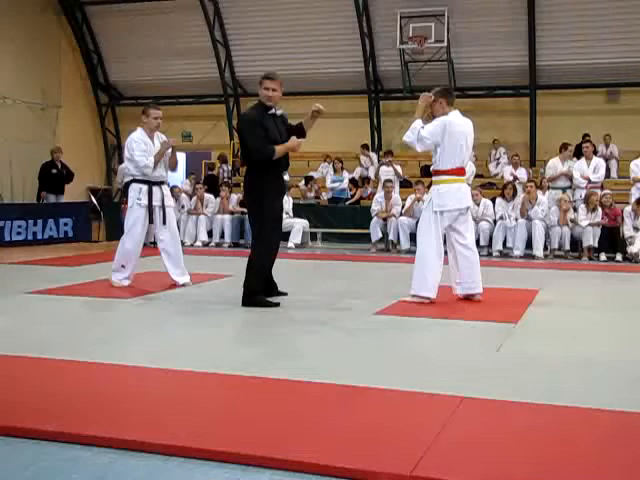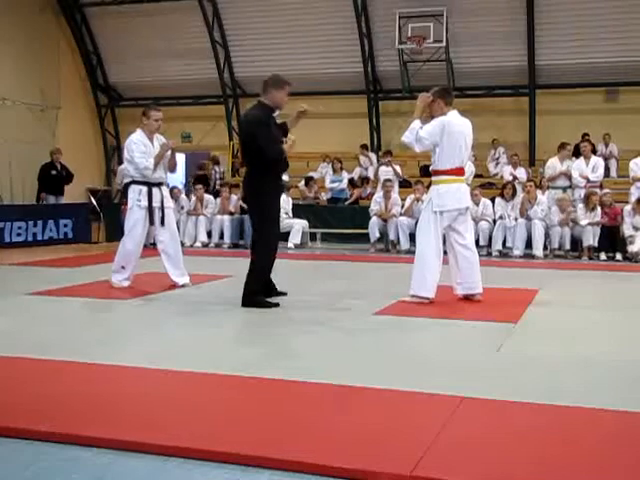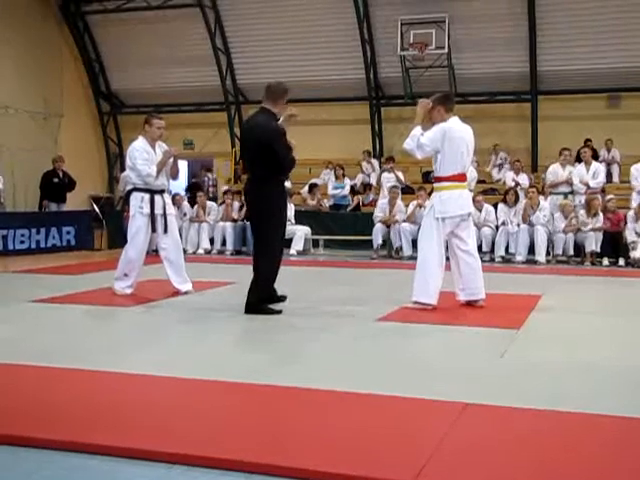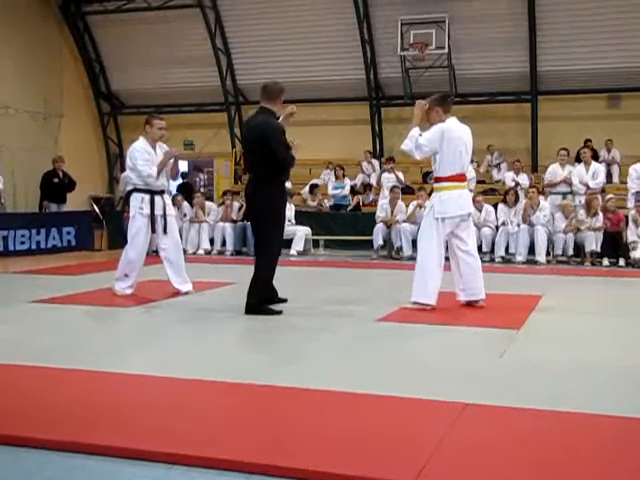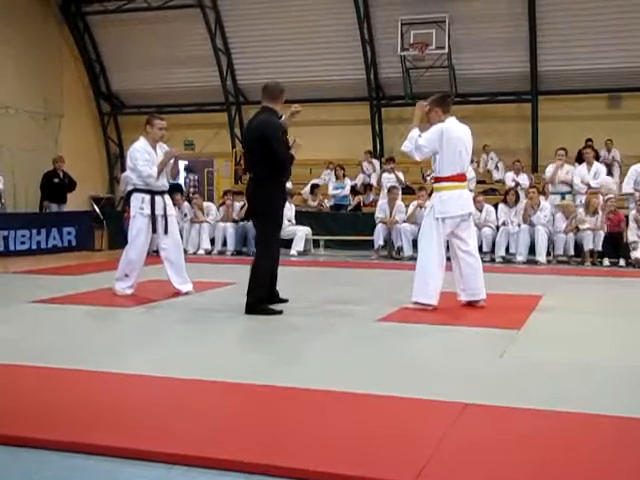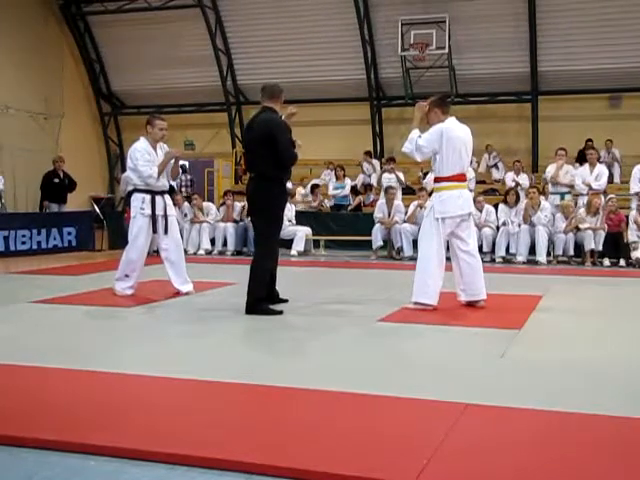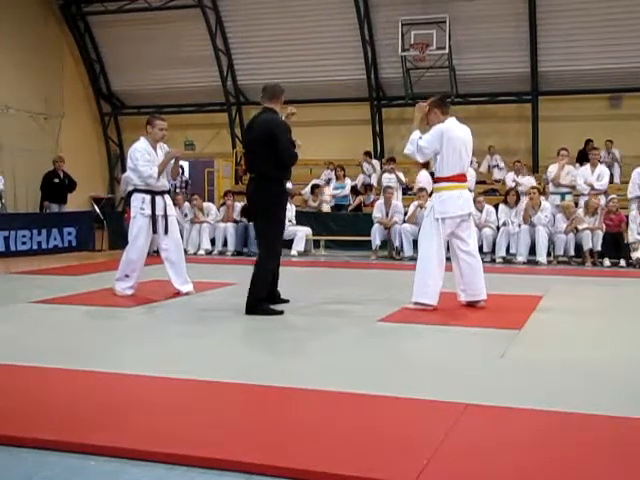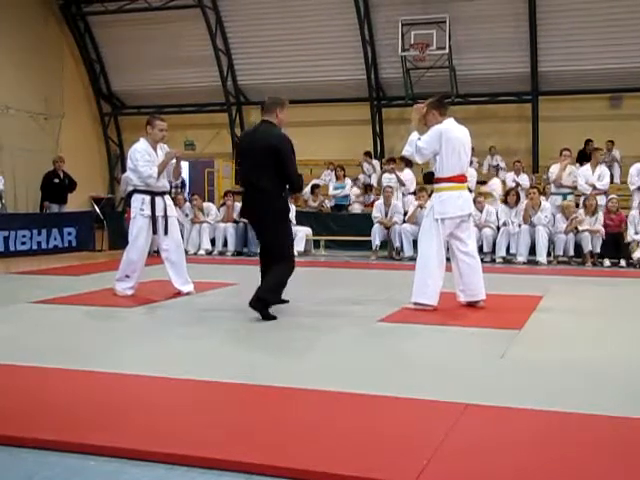
dt=0.3s
person 1, frame 1
left shoulder: (277, 116)
right shoulder: (250, 117)
left elbow: (296, 133)
right elbow: (260, 154)
left wrist: (312, 117)
right wrist: (288, 146)
left hip: (273, 182)
right hip: (260, 184)
left knee: (272, 237)
right knee: (264, 239)
left ankle: (266, 285)
right ankle: (252, 293)
person 1, frame 2
left shoulder: (265, 115)
right shoulder: (255, 118)
left elbow: (278, 133)
right elbow: (272, 154)
left wrist: (296, 117)
right wrist: (288, 147)
left hip: (264, 183)
right hip: (262, 185)
left knee: (265, 237)
right knee: (267, 239)
left ankle: (264, 286)
right ankle: (251, 294)
person 1, frame 3
left shoulder: (250, 122)
right shoulder: (272, 128)
right elbow: (287, 164)
left wrist: (282, 120)
right wrist: (290, 151)
left hip: (255, 188)
right hip: (269, 191)
left knee: (263, 244)
right knee: (271, 247)
left ankle: (266, 292)
right ankle: (255, 301)
person 1, frame 4
left shoulder: (252, 122)
right shoulder: (271, 126)
right elbow: (285, 162)
left wrist: (283, 119)
right wrist: (291, 151)
left hip: (256, 188)
right hip: (269, 191)
left knee: (265, 244)
right knee: (270, 247)
left ankle: (267, 293)
right ankle: (255, 302)
person 1, frame 5
left shoulder: (255, 121)
right shoulder: (273, 124)
right elbow: (283, 160)
right wrist: (292, 152)
left hip: (259, 187)
right hip: (269, 190)
left knee: (269, 242)
right knee: (267, 245)
left ankle: (268, 292)
right ankle: (255, 302)
person 1, frame 6
left shoulder: (253, 122)
right shoulder: (276, 124)
right elbow: (288, 158)
right wrist: (294, 151)
left hip: (257, 186)
right hip: (270, 189)
left knee: (268, 242)
right knee: (266, 244)
left ankle: (268, 292)
right ankle: (255, 302)
person 1, frame 7
left shoulder: (252, 124)
right shoulder: (278, 124)
right elbow: (288, 159)
right wrist: (292, 152)
left hip: (256, 188)
right hip: (272, 191)
left knee: (268, 242)
right knee: (270, 246)
left ankle: (269, 293)
right ankle: (257, 301)
person 1, frame 8
left shoulder: (245, 138)
right shoulder: (280, 139)
left elbow: (242, 163)
right elbow: (293, 179)
right wrist: (294, 190)
left hip: (250, 201)
right hip: (272, 203)
left knee: (269, 249)
right knee: (284, 258)
left ankle: (271, 294)
right ankle: (262, 297)
person 2, frame 1
left shoulder: (444, 123)
right shoulder: (466, 123)
left elbow: (414, 140)
left wrist: (420, 110)
right wrist: (425, 112)
left hip: (444, 191)
right hip: (460, 189)
left knee: (429, 240)
right knee: (463, 241)
left ankle: (423, 291)
right ankle: (472, 289)
person 2, frame 2
left shoulder: (443, 123)
right shoulder: (465, 123)
left elbow: (413, 140)
left wrist: (418, 111)
right wrist: (424, 114)
left hip: (443, 191)
right hip: (459, 189)
left knee: (428, 241)
right knee: (463, 241)
left ankle: (423, 292)
right ankle: (472, 289)
person 2, frame 3
left shoulder: (443, 130)
right shoulder: (466, 130)
left elbow: (414, 147)
left wrist: (419, 117)
right wrist: (424, 119)
left hip: (445, 198)
right hip: (461, 195)
left knee: (430, 247)
right knee: (465, 247)
left ankle: (425, 297)
right ankle: (474, 295)
person 2, frame 4
left shoulder: (442, 130)
right shoulder: (465, 130)
left elbow: (413, 148)
left wrist: (417, 119)
right wrist: (423, 121)
left hip: (445, 198)
right hip: (461, 196)
left knee: (429, 247)
right knee: (465, 247)
left ankle: (424, 298)
right ankle: (475, 295)
person 2, frame 5
left shoulder: (441, 130)
right shoulder: (464, 130)
left elbow: (414, 149)
left wrist: (417, 120)
right wrist: (424, 123)
left hip: (445, 198)
right hip: (462, 196)
left knee: (431, 247)
right knee: (466, 247)
left ankle: (425, 298)
right ankle: (475, 295)
person 2, frame 6
left shoulder: (441, 130)
right shoulder: (464, 130)
left elbow: (415, 150)
left wrist: (417, 121)
right wrist: (422, 123)
left hip: (445, 198)
right hip: (462, 195)
left knee: (431, 247)
right knee: (466, 247)
left ankle: (425, 298)
right ankle: (475, 295)
person 2, frame 7
left shoulder: (441, 130)
right shoulder: (464, 130)
left elbow: (417, 151)
left wrist: (417, 122)
right wrist: (422, 122)
left hip: (445, 198)
right hip: (462, 195)
left knee: (431, 247)
right knee: (466, 247)
left ankle: (425, 298)
right ankle: (475, 295)
person 2, frame 8
left shoulder: (440, 131)
right shoulder: (462, 131)
left elbow: (416, 152)
left wrist: (414, 123)
left hip: (445, 198)
right hip: (462, 196)
left knee: (430, 248)
right knee: (465, 248)
left ankle: (425, 299)
right ankle: (474, 295)
person 3, frame 1
left shoulder: (161, 138)
right shoulder: (135, 139)
left elbow: (172, 167)
right elbow: (146, 167)
left wrist: (173, 150)
right wrist: (162, 150)
left hip: (161, 191)
right hip: (141, 192)
left knee: (170, 235)
right knee: (133, 236)
left ankle: (180, 276)
right ankle: (120, 276)
person 3, frame 2
left shoulder: (160, 140)
right shoulder: (134, 141)
left elbow: (171, 169)
right elbow: (146, 169)
left wrist: (172, 152)
right wrist: (162, 152)
left hip: (160, 192)
right hip: (141, 193)
left knee: (170, 236)
right knee: (133, 238)
left ankle: (179, 276)
right ankle: (119, 277)
person 3, frame 3
left shoulder: (162, 147)
right shoulder: (136, 148)
left elbow: (173, 176)
right elbow: (148, 176)
left wrist: (174, 159)
right wrist: (164, 159)
left hip: (162, 200)
right hip: (142, 201)
left knee: (173, 243)
right knee: (136, 245)
left ankle: (182, 283)
right ankle: (122, 284)
person 3, frame 4
left shoulder: (163, 148)
right shoulder: (137, 149)
left elbow: (173, 176)
right elbow: (149, 177)
left wrist: (175, 160)
right wrist: (165, 159)
left hip: (162, 200)
right hip: (143, 201)
left knee: (173, 243)
right knee: (136, 246)
left ankle: (182, 284)
right ankle: (122, 285)
person 3, frame 5
left shoulder: (163, 148)
right shoulder: (137, 149)
left elbow: (173, 177)
right elbow: (150, 177)
left wrist: (175, 160)
right wrist: (166, 159)
left hip: (163, 200)
right hip: (143, 201)
left knee: (173, 243)
right knee: (137, 246)
left ankle: (183, 284)
right ankle: (122, 285)
person 3, frame 6
left shoulder: (163, 148)
right shoulder: (138, 149)
left elbow: (173, 177)
right elbow: (150, 177)
left wrist: (176, 161)
right wrist: (166, 160)
left hip: (163, 200)
right hip: (144, 201)
left knee: (173, 244)
right knee: (137, 246)
left ankle: (183, 284)
right ankle: (123, 285)
person 3, frame 7
left shoulder: (163, 148)
right shoulder: (138, 149)
left elbow: (172, 177)
right elbow: (150, 177)
left wrist: (176, 161)
right wrist: (166, 160)
left hip: (163, 201)
right hip: (144, 201)
left knee: (174, 244)
right knee: (137, 246)
left ankle: (183, 284)
right ankle: (123, 285)
person 3, frame 8
left shoulder: (164, 149)
right shoulder: (138, 150)
left elbow: (174, 177)
right elbow: (150, 178)
left wrist: (178, 161)
right wrist: (166, 160)
left hip: (163, 201)
right hip: (144, 202)
left knee: (174, 244)
right knee: (137, 247)
left ankle: (184, 284)
right ankle: (123, 286)
